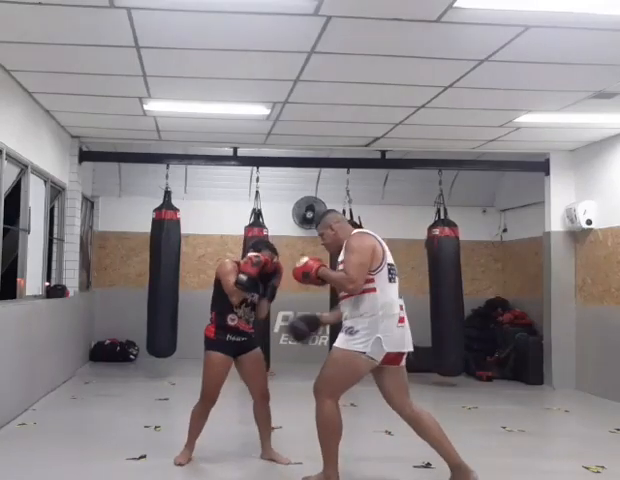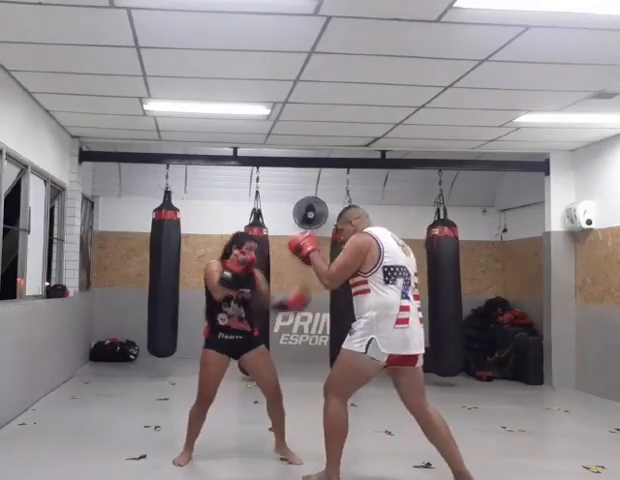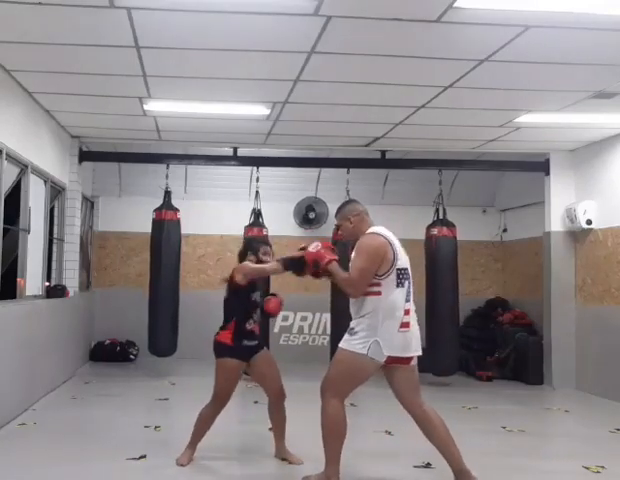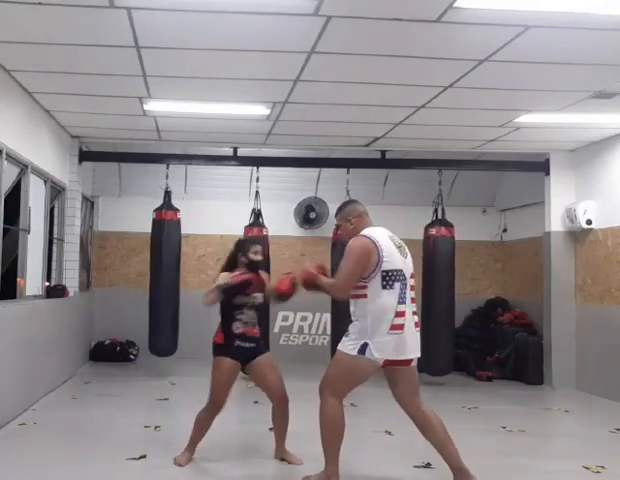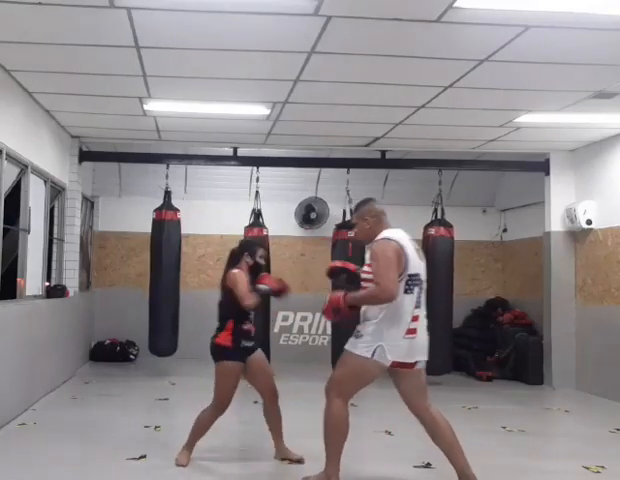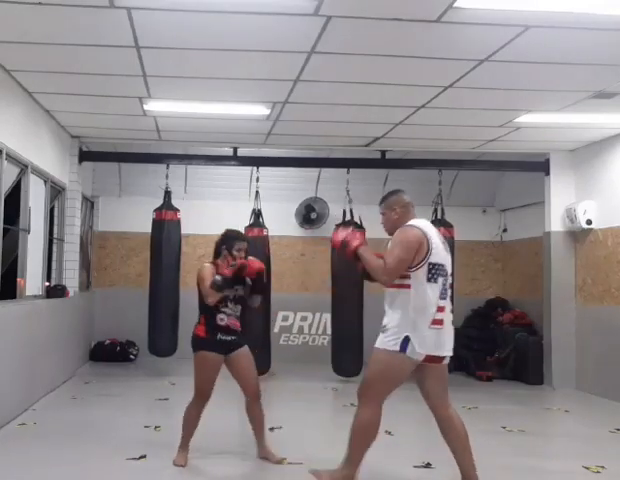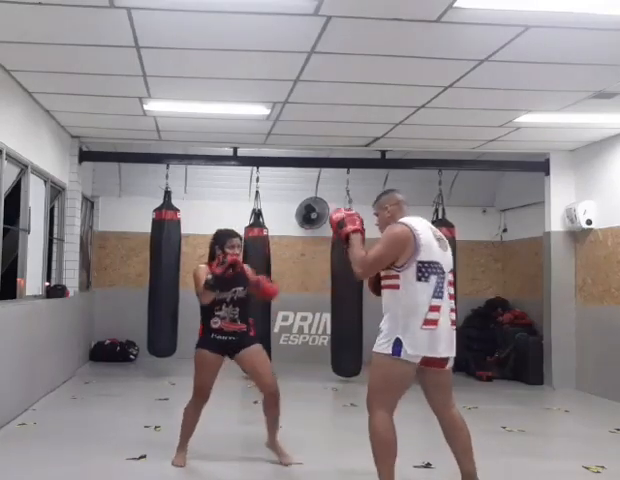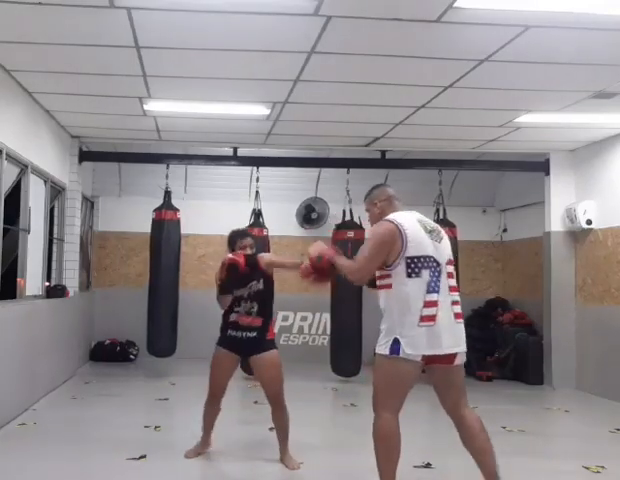
dt=0.3s
person 1, frame 1
left shoulder: (358, 239)
right shoulder: (353, 248)
left elbow: (353, 284)
left wrist: (319, 271)
right wrist: (323, 319)
left hip: (370, 331)
right hip: (390, 334)
left knee: (324, 393)
right knee: (404, 406)
person 1, frame 2
left shoulder: (363, 240)
right shoulder: (399, 244)
left elbow: (330, 278)
left wrist: (310, 251)
left hip: (378, 331)
right hip: (409, 334)
left knee: (334, 393)
right knee: (420, 406)
person 1, frame 3
left shoulder: (370, 240)
right shoulder: (386, 240)
left elbow: (354, 287)
left wrist: (327, 261)
right wrist: (329, 262)
left hip: (375, 332)
right hip: (402, 334)
left knee: (331, 393)
right knee: (416, 405)
person 1, frame 4
left shoulder: (361, 243)
right shoulder: (395, 242)
left elbow: (341, 290)
left wrist: (315, 277)
left hip: (372, 335)
right hip: (403, 336)
left knee: (330, 393)
right knee: (415, 406)
person 1, frame 5
left shoulder: (384, 245)
right shoulder: (405, 242)
left elbow: (386, 292)
left wrist: (345, 300)
left hip: (382, 336)
right hip: (410, 339)
left knee: (336, 394)
right knee: (423, 408)
person 1, frame 6
left shoulder: (410, 232)
right shoulder: (433, 235)
left elbow: (385, 272)
left wrist: (357, 245)
left hip: (409, 331)
right hip: (436, 333)
left knee: (369, 398)
right knee: (441, 406)
person 1, frame 7
left shoulder: (399, 230)
right shoulder: (435, 234)
left elbow: (363, 269)
left wrist: (352, 232)
right wrist: (386, 280)
left hip: (405, 333)
right hip: (439, 334)
left knee: (379, 408)
right knee: (446, 409)
person 1, frame 8
left shoulder: (386, 228)
right shoulder: (434, 229)
left elbow: (357, 274)
left wrist: (330, 254)
left hip: (408, 333)
right hip: (447, 331)
left knee: (385, 410)
right knee: (461, 410)
person 2, frame 1
left shoulder: (258, 279)
right shoulder: (228, 266)
left elbow: (261, 314)
right elbow: (234, 296)
left wrist: (271, 286)
right wrist: (249, 272)
left hip: (247, 340)
right hip: (220, 338)
left knee: (262, 396)
right knee: (208, 398)
left ankle: (267, 449)
right ankle: (188, 449)
person 2, frame 2
left shoulder: (254, 274)
right shoulder: (215, 266)
left elbow: (265, 302)
right elbow: (217, 294)
left wrist: (287, 303)
right wrist: (234, 270)
left hip: (248, 339)
right hip: (218, 339)
left knee: (274, 393)
right knee: (205, 398)
left ankle: (282, 446)
right ankle: (188, 449)
person 2, frame 3
left shoulder: (253, 276)
right shoulder: (243, 269)
right elbow: (271, 268)
left wrist: (269, 305)
right wrist: (294, 261)
left hip: (253, 343)
right hip: (231, 344)
left knee: (278, 395)
right knee: (218, 401)
left ankle: (281, 448)
right ankle: (190, 449)
person 2, frame 4
left shoulder: (260, 276)
right shoulder: (226, 277)
left elbow: (274, 297)
right elbow: (209, 299)
right wrist: (236, 283)
left hip: (254, 346)
right hip: (229, 346)
left knee: (281, 398)
right knee: (215, 404)
left ankle: (281, 449)
right ankle: (189, 449)
person 2, frame 5
left shoulder: (246, 278)
right shoulder: (236, 274)
right elbow: (249, 303)
left wrist: (262, 289)
right wrist: (268, 289)
left hip: (246, 344)
right hip: (228, 346)
left knee: (271, 394)
right knee: (220, 405)
left ankle: (280, 448)
right ankle: (187, 448)
person 2, frame 6
left shoulder: (240, 271)
right shoulder: (208, 269)
left elbow: (254, 303)
right elbow: (209, 297)
left wrist: (258, 280)
right wrist: (226, 274)
left hip: (235, 338)
right hip: (208, 338)
left knee: (254, 393)
right knee: (201, 397)
left ankle: (262, 447)
right ankle: (183, 448)
person 2, frame 7
left shoulder: (244, 270)
right shoulder: (203, 270)
left elbow: (256, 294)
right elbow: (204, 298)
left wrist: (265, 288)
right wrist: (220, 271)
left hip: (244, 338)
right hip: (212, 339)
left knee: (271, 390)
right knee: (200, 397)
left ankle: (273, 441)
right ankle: (182, 449)
person 2, frame 8
left shoulder: (263, 261)
right shoulder: (226, 268)
left elbow: (290, 264)
right elbow: (223, 303)
left wrist: (303, 264)
right wrist: (227, 273)
left hip: (262, 339)
right hip: (230, 337)
left knee: (276, 398)
right knee: (214, 394)
left ankle: (285, 452)
right ankle: (204, 441)
